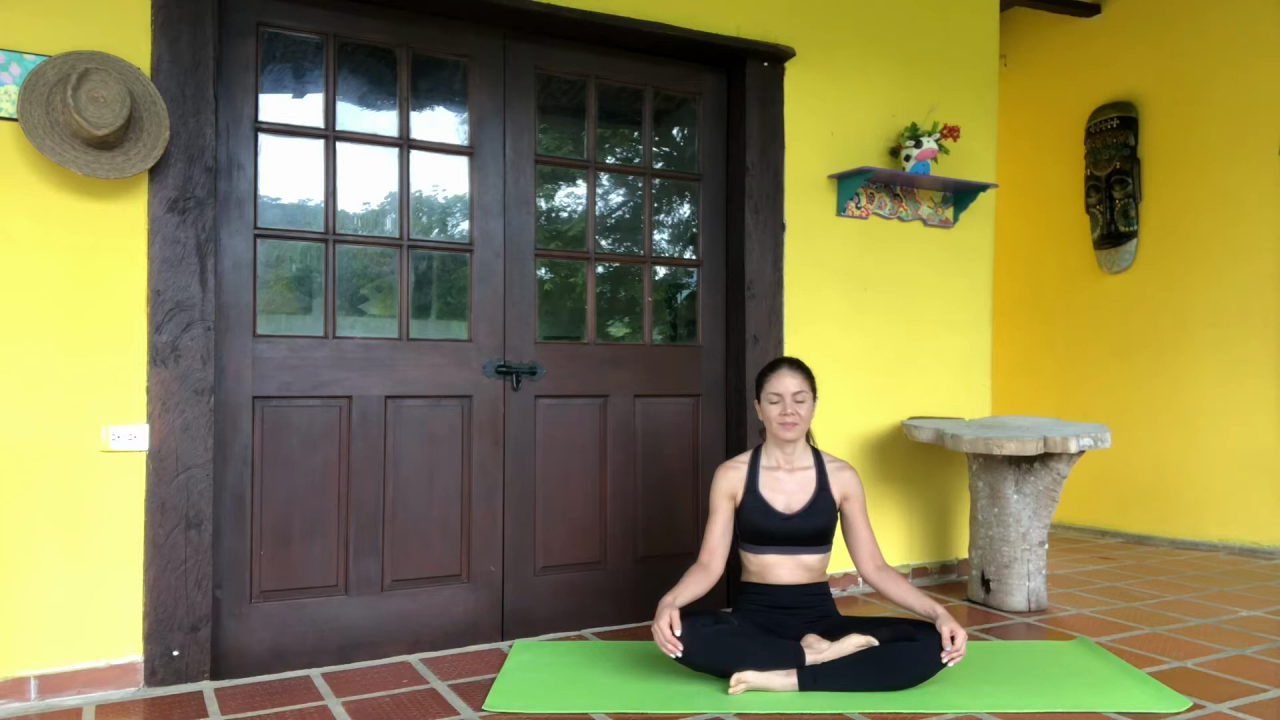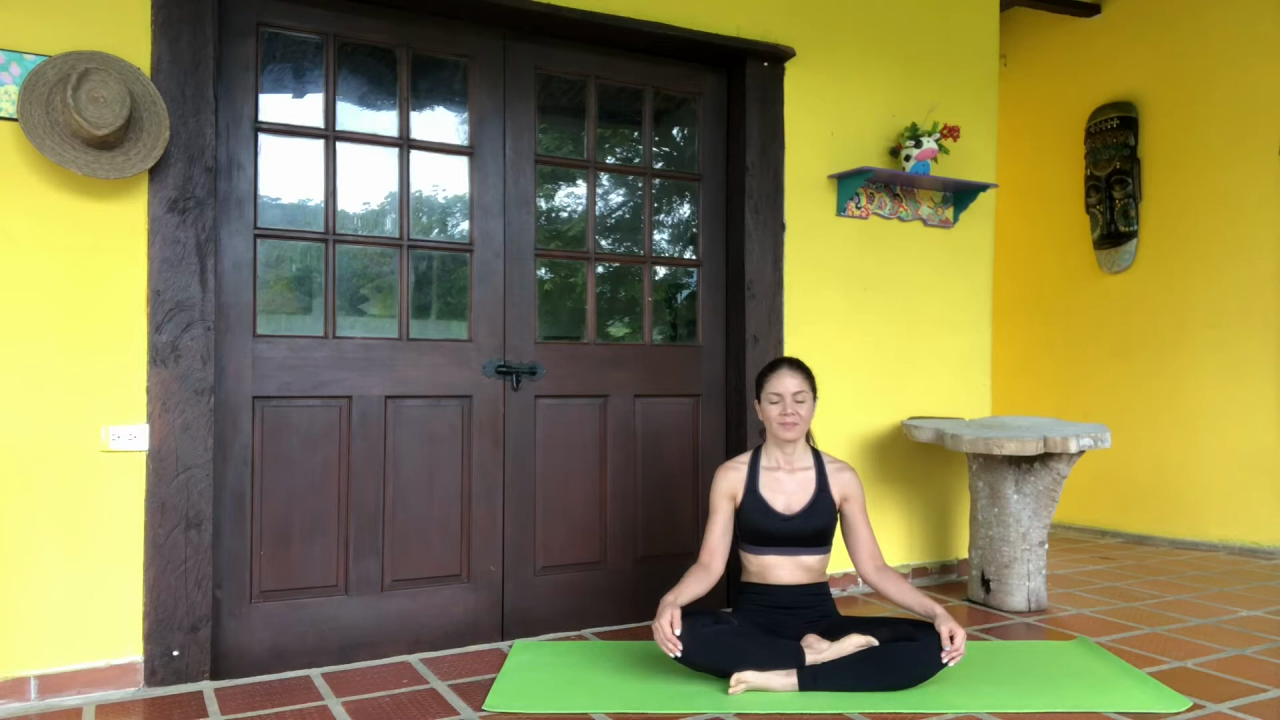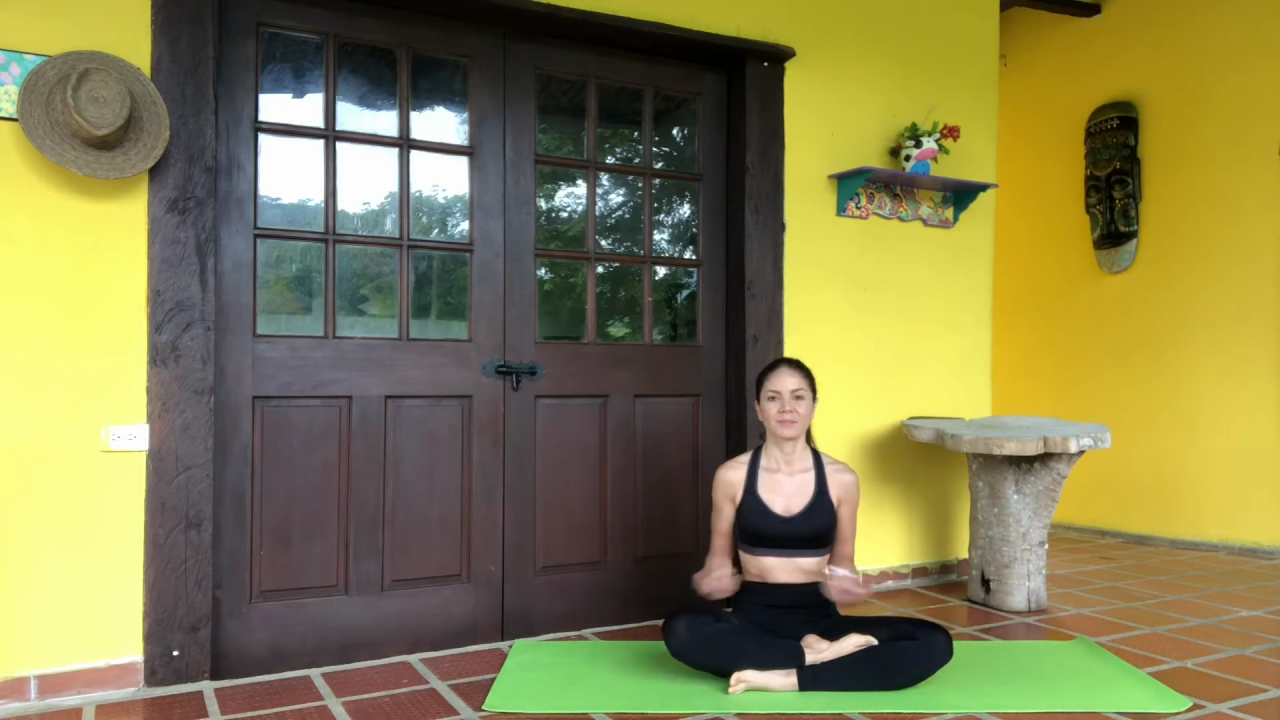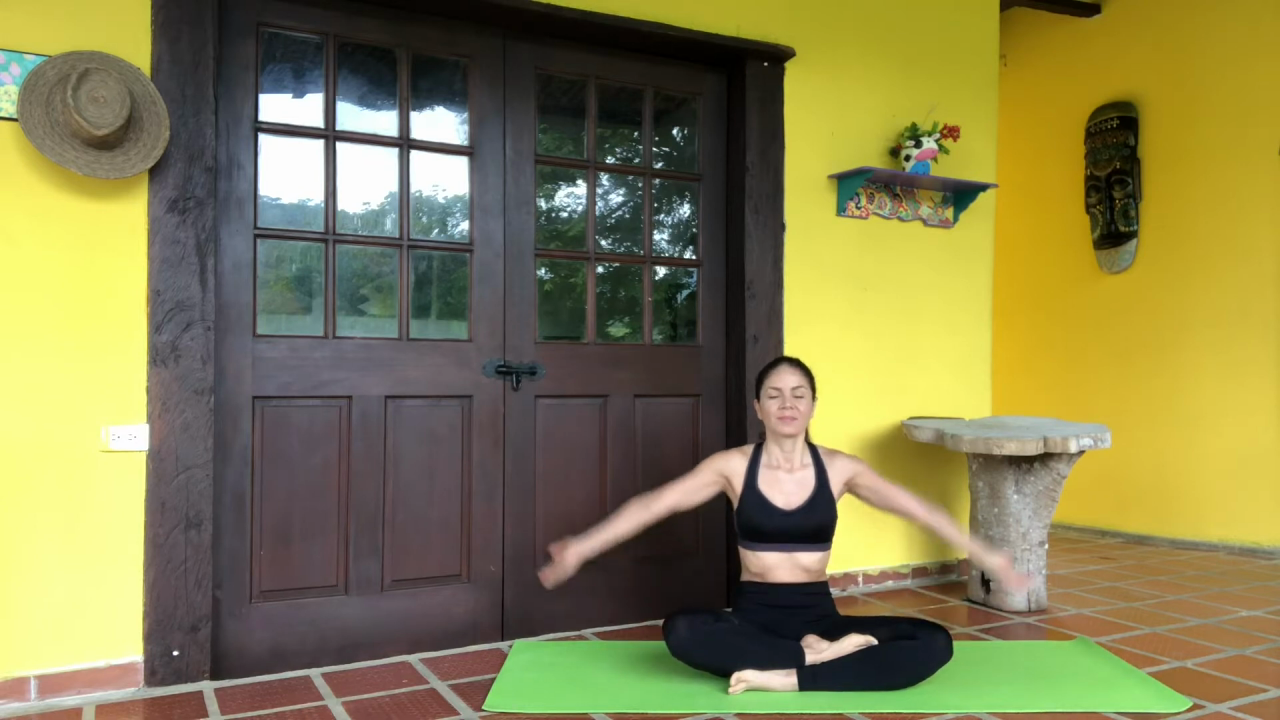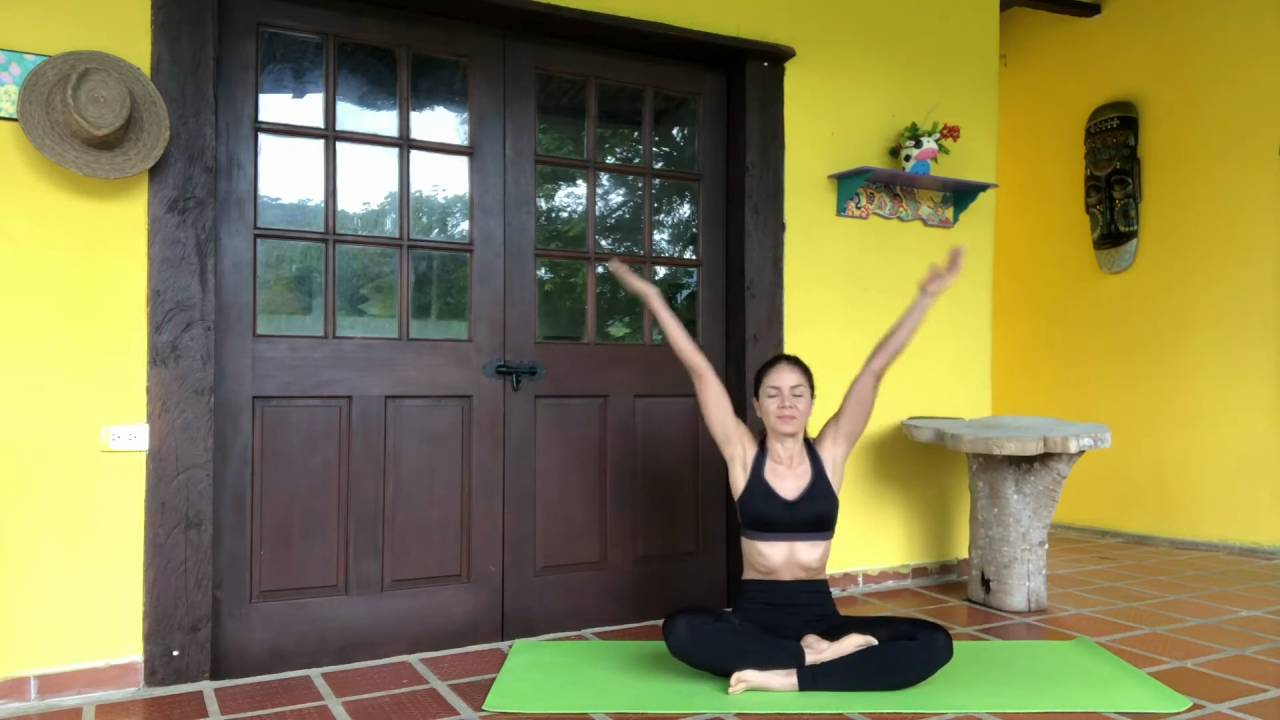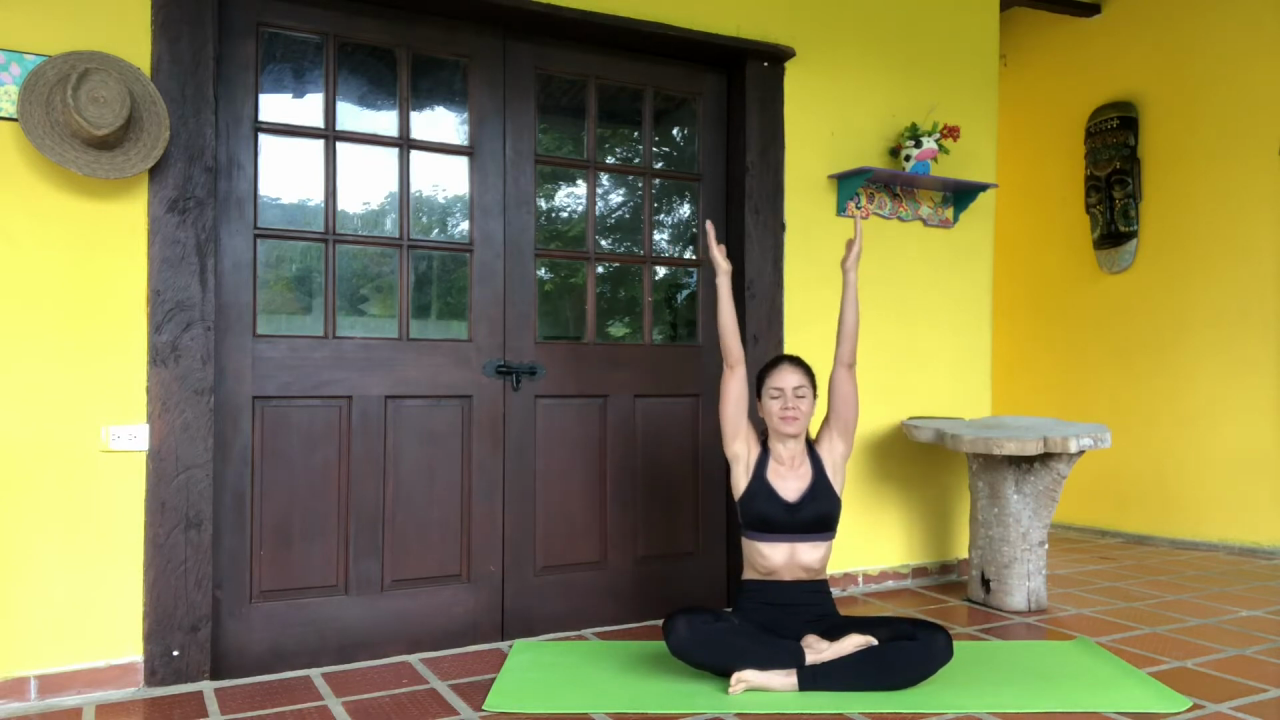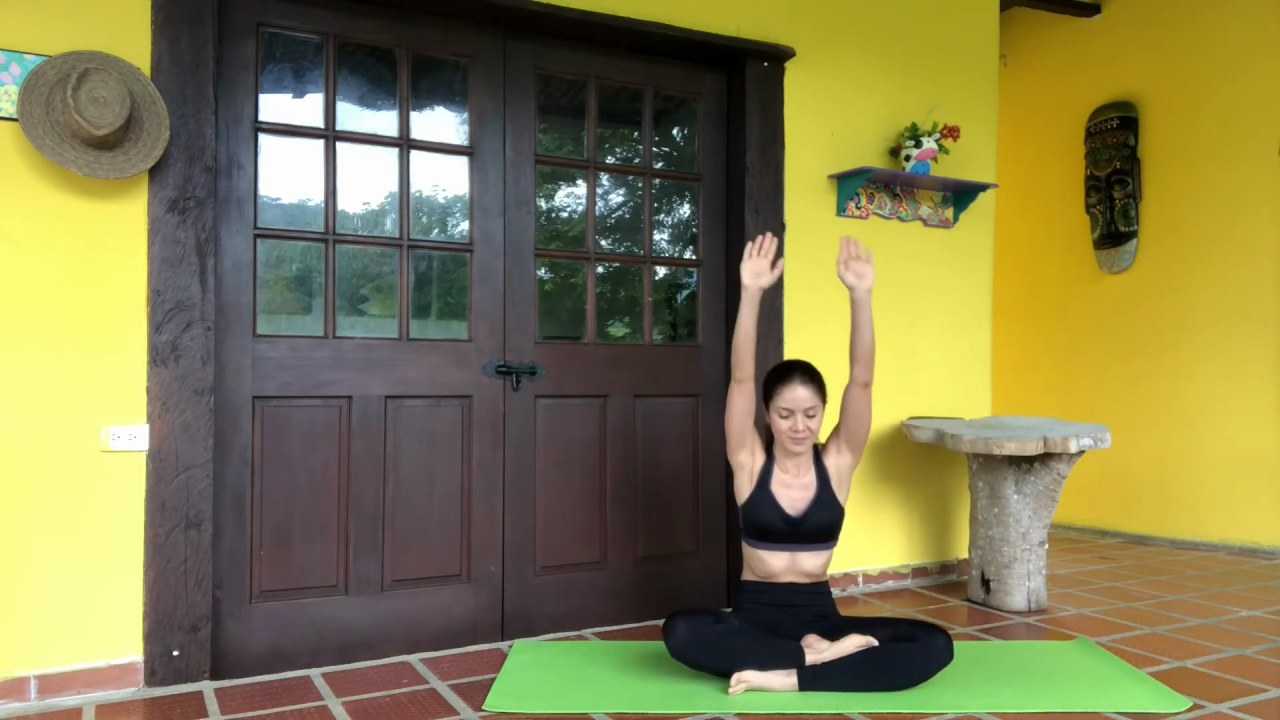
dt=0.7s
person 1, frame 1
left shoulder: (841, 476)
right shoulder: (732, 475)
left elbow: (873, 566)
right elbow: (710, 563)
left wrist: (937, 612)
right wrist: (670, 600)
left hip: (818, 617)
right hip: (753, 617)
left knee: (931, 645)
right knee: (684, 634)
left ankle: (788, 677)
right ankle: (816, 653)
person 1, frame 2
left shoulder: (841, 477)
right shoulder: (732, 475)
left elbow: (872, 565)
right elbow: (710, 562)
left wrist: (935, 611)
right wrist: (673, 599)
left hip: (818, 616)
right hip: (753, 617)
left knee: (933, 645)
right knee: (683, 634)
left ankle: (785, 678)
right ankle: (817, 656)
person 1, frame 3
left shoulder: (841, 479)
right shoulder: (732, 475)
left elbow: (843, 560)
right elbow: (719, 554)
left wrist: (849, 587)
right wrist: (716, 580)
left hip: (818, 617)
right hip: (753, 617)
left knee: (935, 643)
right knee: (682, 630)
left ankle: (787, 676)
right ankle: (817, 654)
person 1, frame 4
left shoulder: (837, 468)
right shoulder: (734, 466)
left elbow: (917, 508)
right elbow: (654, 504)
left wrist: (986, 557)
right wrist: (584, 547)
left hip: (818, 614)
right hip: (752, 614)
left knee: (934, 644)
right knee: (681, 630)
left ankle: (784, 674)
right ankle: (816, 654)
person 1, frame 5
left shoulder: (830, 453)
right shoulder: (743, 454)
left elbow: (874, 370)
right elbow: (700, 372)
left wrist: (925, 298)
right wrist: (652, 298)
left hip: (819, 614)
right hip: (753, 615)
left knee: (934, 645)
right knee: (681, 630)
left ankle: (786, 675)
right ankle: (814, 655)
person 1, frame 6
left shoulder: (829, 455)
right shoulder: (747, 456)
left elbow: (845, 363)
right elbow: (734, 364)
left wrist: (849, 274)
right wrist: (723, 277)
left hip: (819, 612)
right hip: (755, 614)
left knee: (934, 644)
right knee: (682, 629)
left ankle: (787, 675)
right ankle: (818, 657)
person 1, frame 7
left shoulder: (836, 462)
right shoulder: (750, 461)
left elbow: (861, 380)
right elbow: (742, 377)
left wrist: (860, 295)
right wrist: (752, 293)
left hip: (819, 614)
right hip: (754, 616)
left knee: (935, 646)
right knee: (682, 632)
left ankle: (787, 676)
right ankle: (816, 654)
